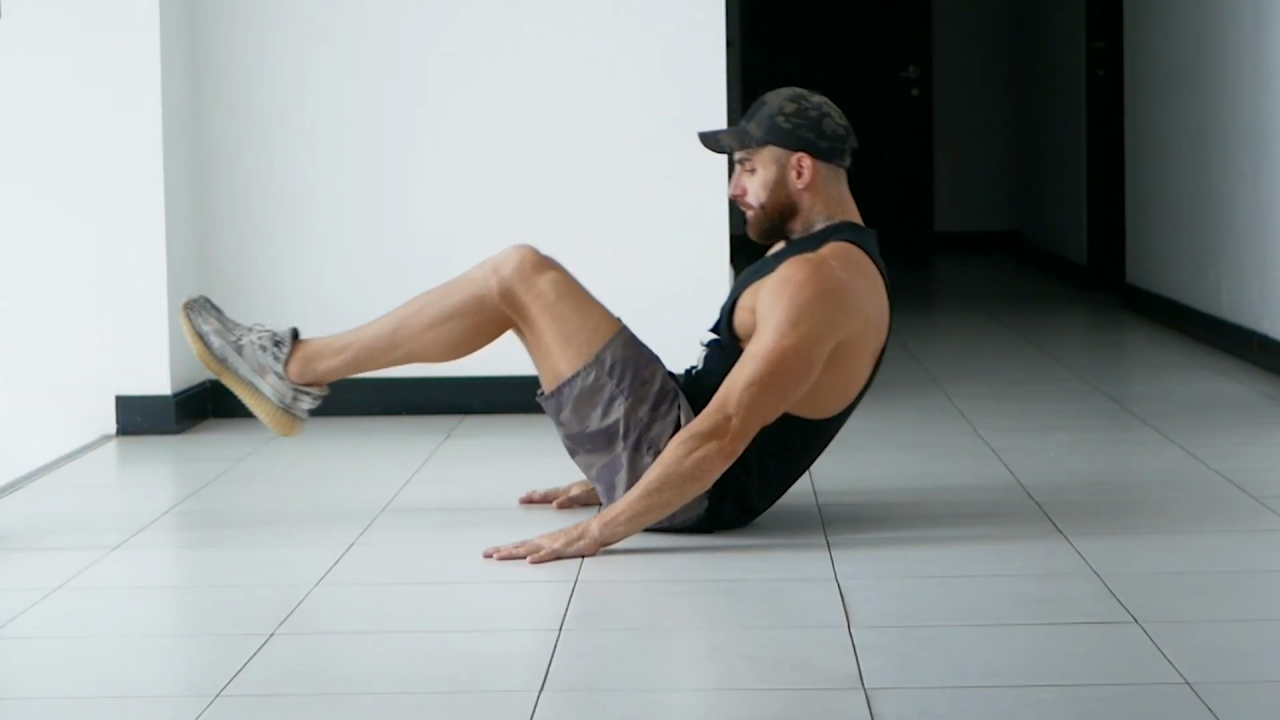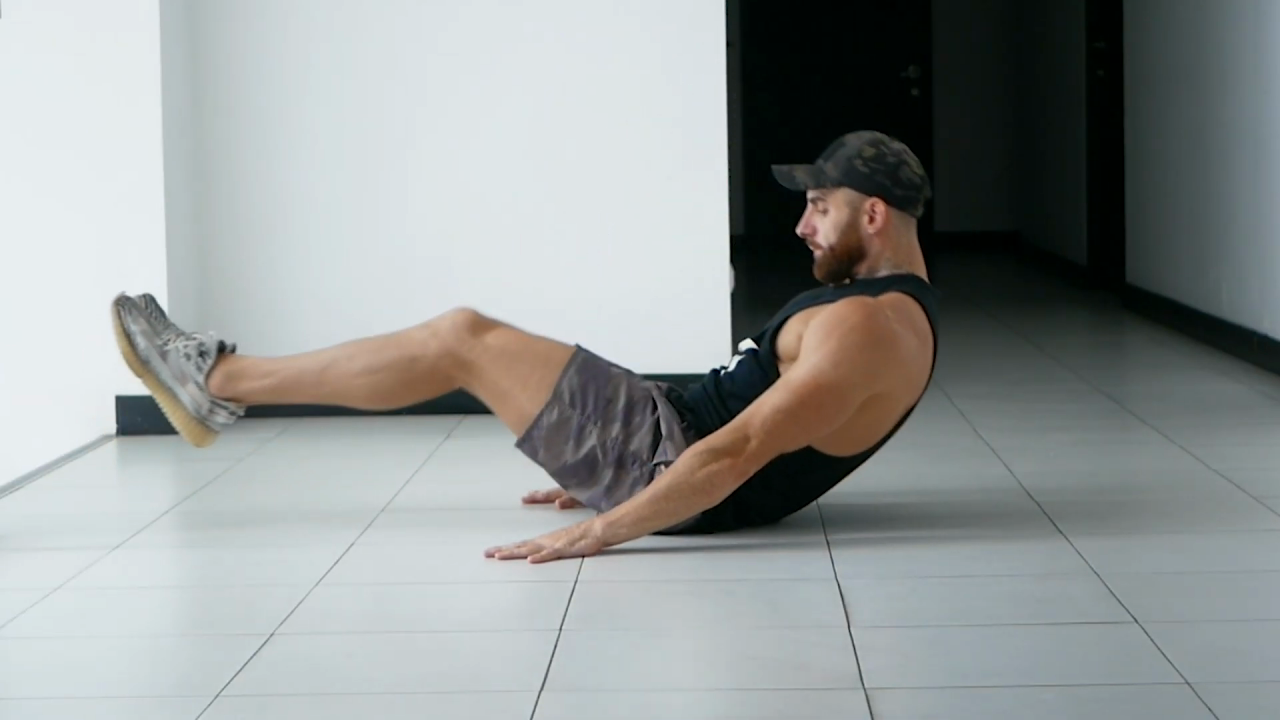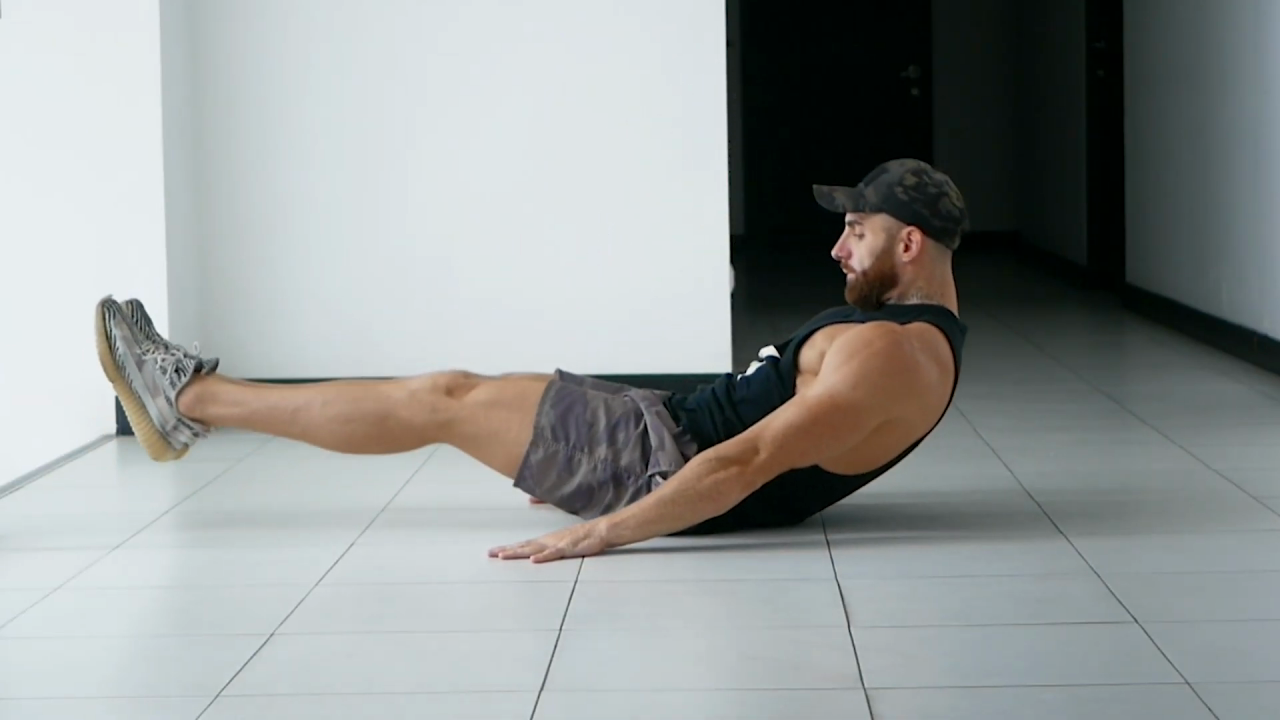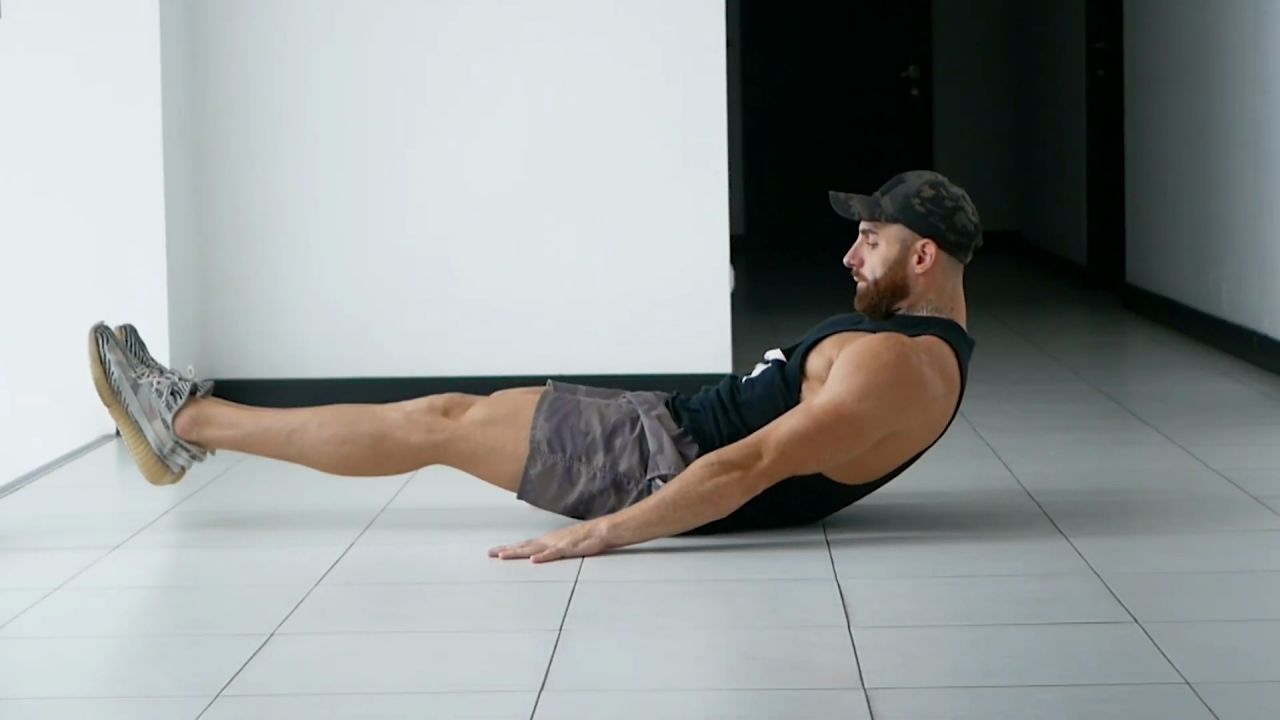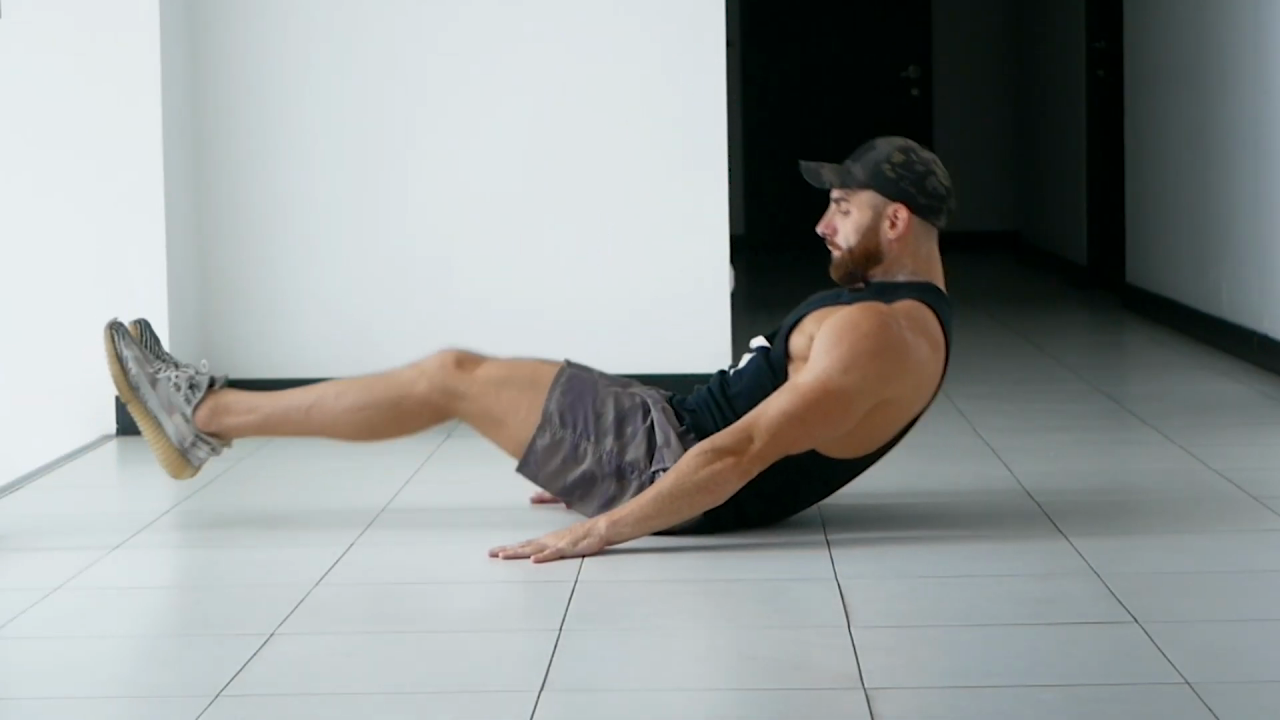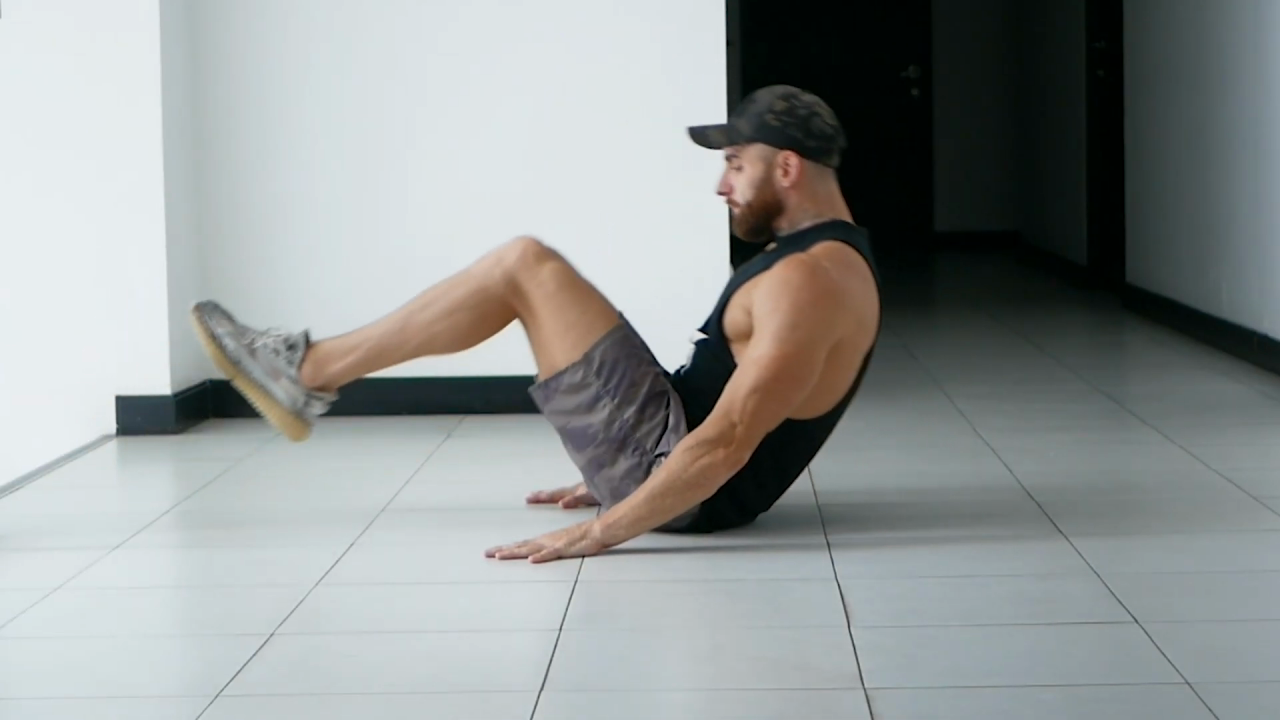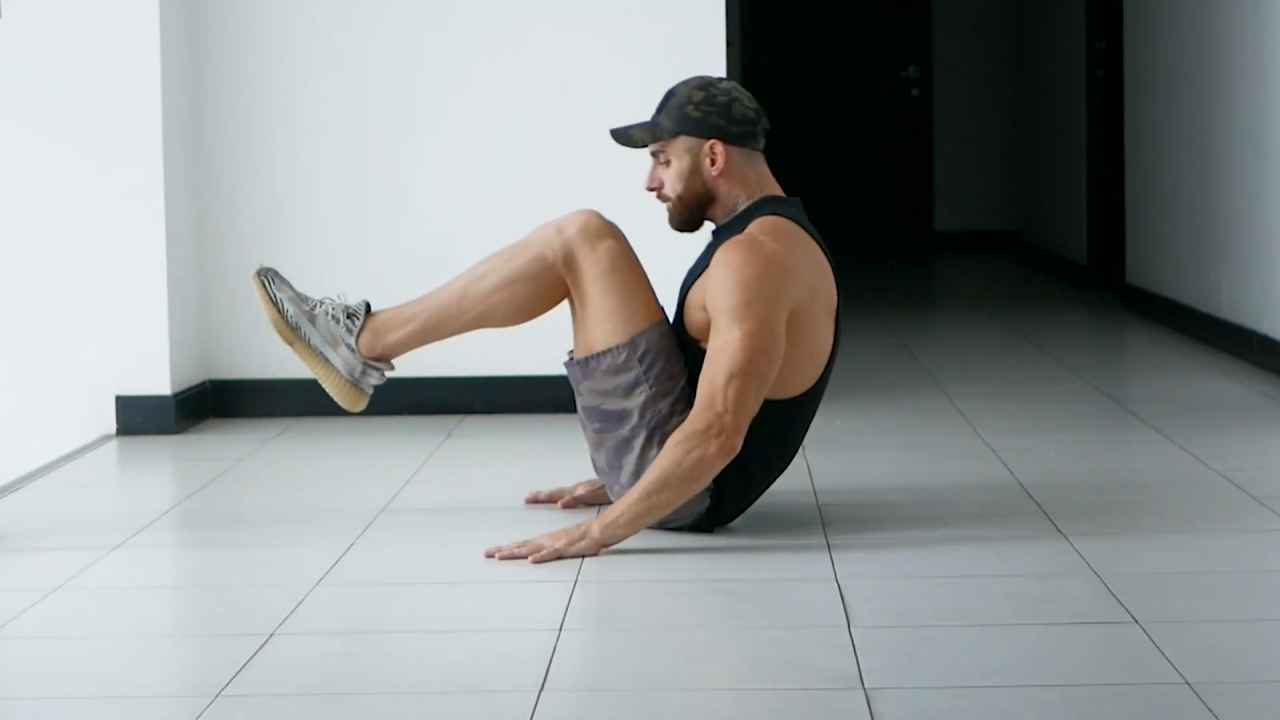
dt=0.2s
person 1, frame 1
left shoulder: (817, 280)
right shoulder: (835, 262)
left elbow: (723, 435)
left wrist: (600, 530)
right wrist: (609, 474)
left hip: (690, 487)
right hip: (681, 461)
left knee: (519, 273)
right knee: (522, 284)
left ankle: (293, 369)
right ankle: (299, 363)
person 1, frame 2
left shoulder: (869, 329)
right shoulder: (886, 305)
left elbow: (737, 454)
left wrist: (601, 531)
right wrist: (601, 472)
left hip: (667, 453)
right hip: (673, 438)
left knee: (461, 335)
right knee: (475, 341)
left ankle: (214, 382)
person 1, frame 3
left shoulder: (890, 355)
right shoulder: (912, 327)
left elbow: (745, 466)
left wrist: (600, 530)
right wrist: (608, 487)
left hip: (667, 460)
right hip: (674, 432)
left knee: (442, 398)
right knee: (465, 393)
left ankle: (186, 399)
person 1, frame 4
left shoulder: (900, 367)
right shoulder: (921, 336)
left elbow: (748, 471)
left wrist: (601, 532)
left hip: (670, 462)
right hip: (678, 433)
left knee: (439, 424)
right knee: (460, 412)
left ankle: (184, 422)
person 1, frame 5
left shoulder: (880, 334)
right shoulder: (899, 304)
left elbow: (742, 454)
left wrist: (601, 529)
right wrist: (610, 487)
left hip: (673, 463)
right hip: (678, 437)
left knee: (451, 377)
right knee: (468, 370)
left ankle: (204, 415)
person 1, frame 6
left shoulder: (811, 281)
right shoulder: (821, 255)
left elbow: (727, 444)
left wrist: (599, 533)
right wrist: (616, 482)
left hip: (689, 493)
right hip: (676, 460)
left knee: (523, 264)
right knee: (531, 277)
left ankle: (305, 373)
right ankle: (313, 372)
person 1, frame 7
left shoulder: (753, 257)
right shoulder: (773, 234)
left elbow: (715, 436)
left wrist: (599, 533)
right wrist: (621, 479)
left hip: (691, 485)
right hip: (680, 467)
left knee: (584, 237)
right knee: (579, 247)
left ankle: (363, 342)
right ankle: (370, 338)
